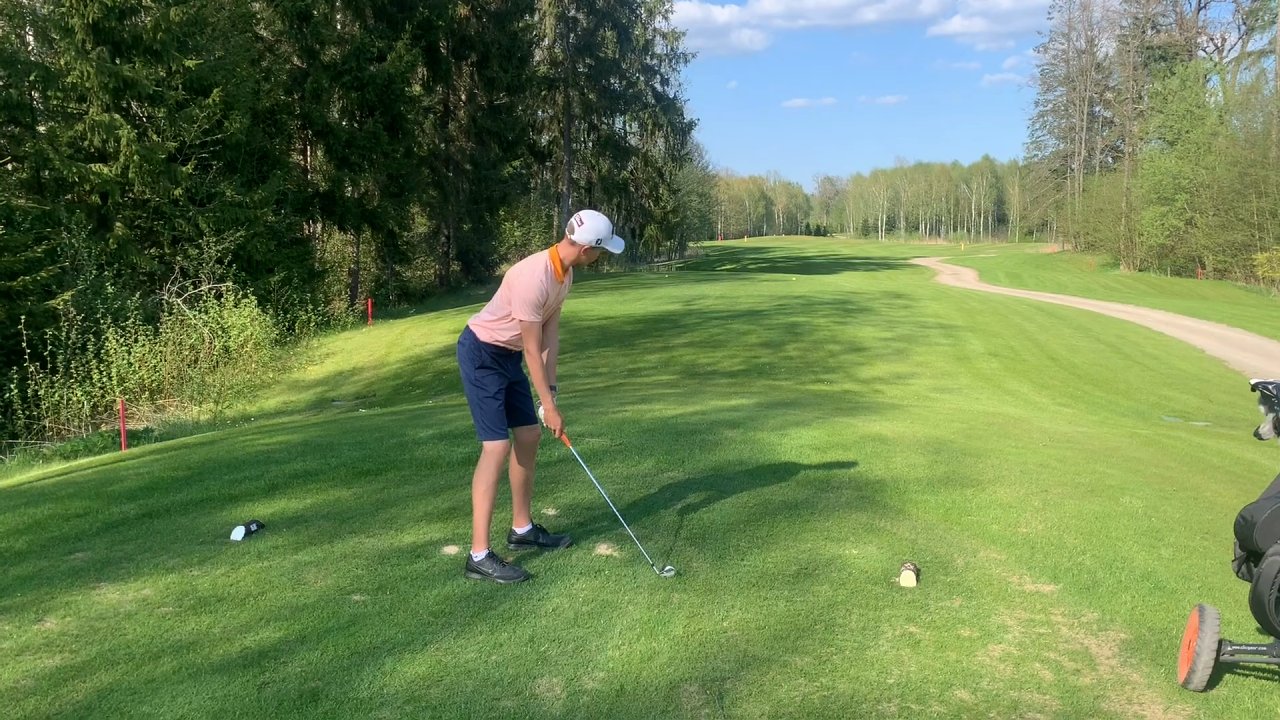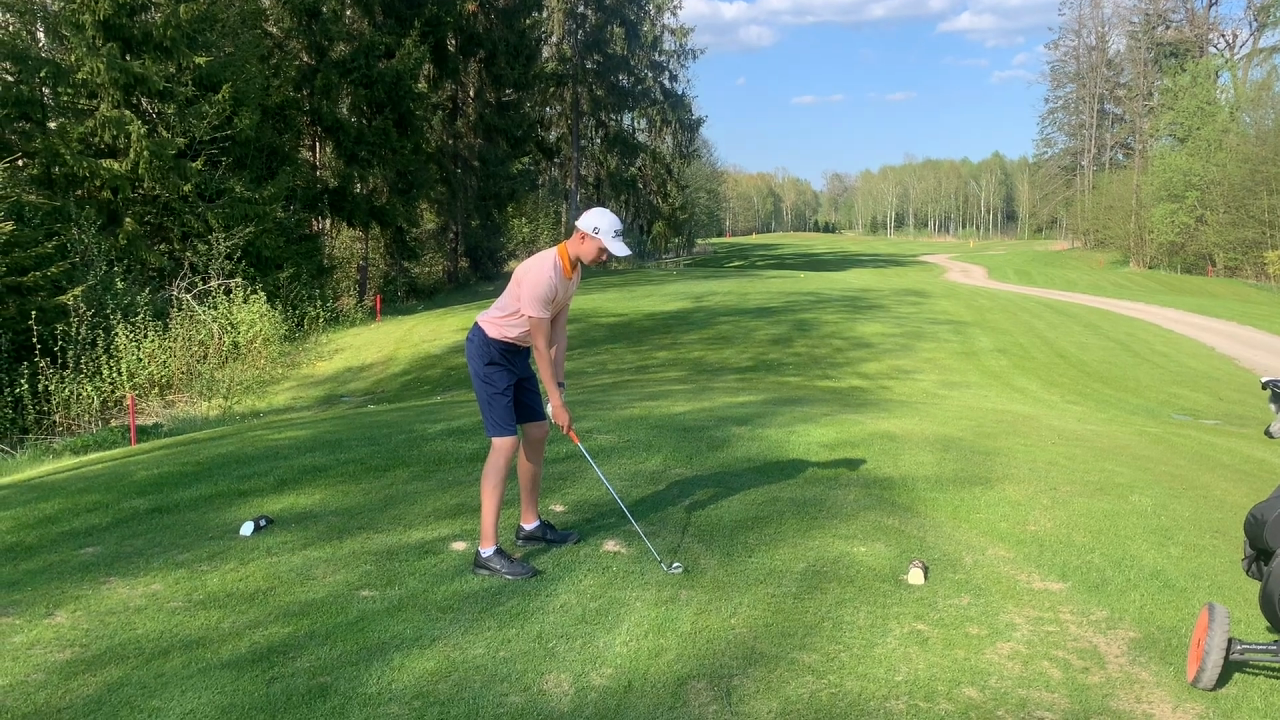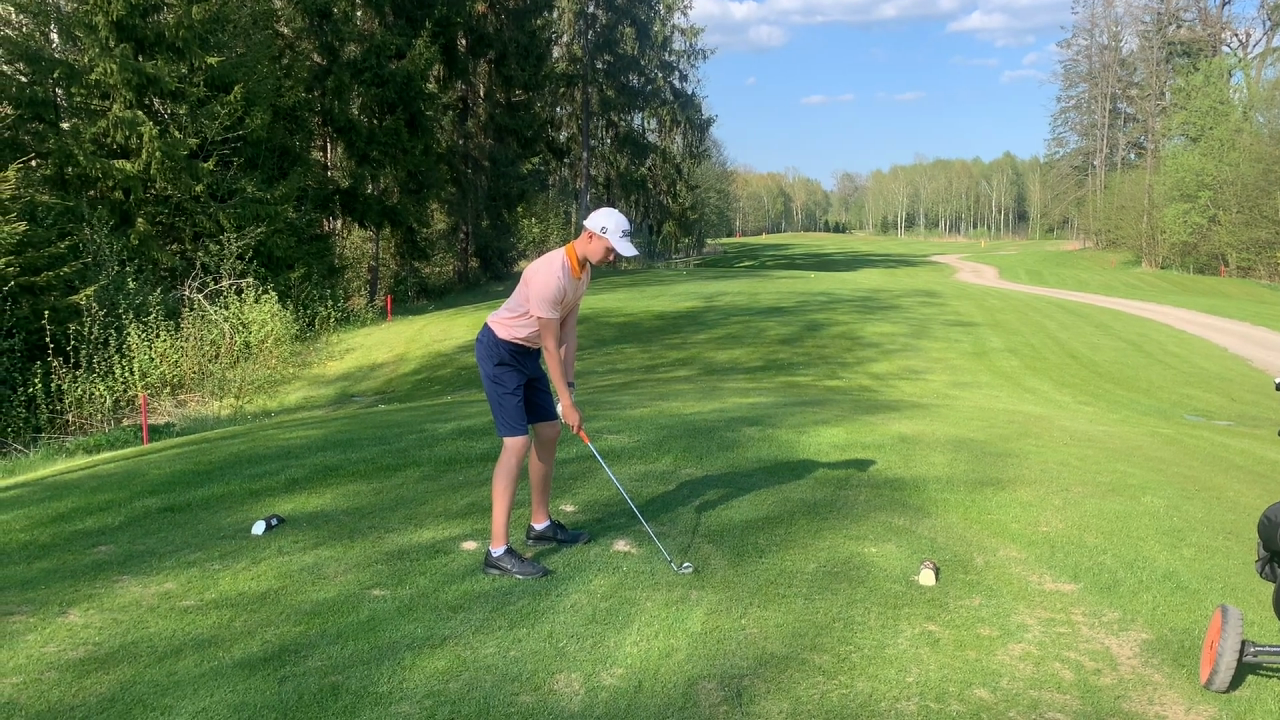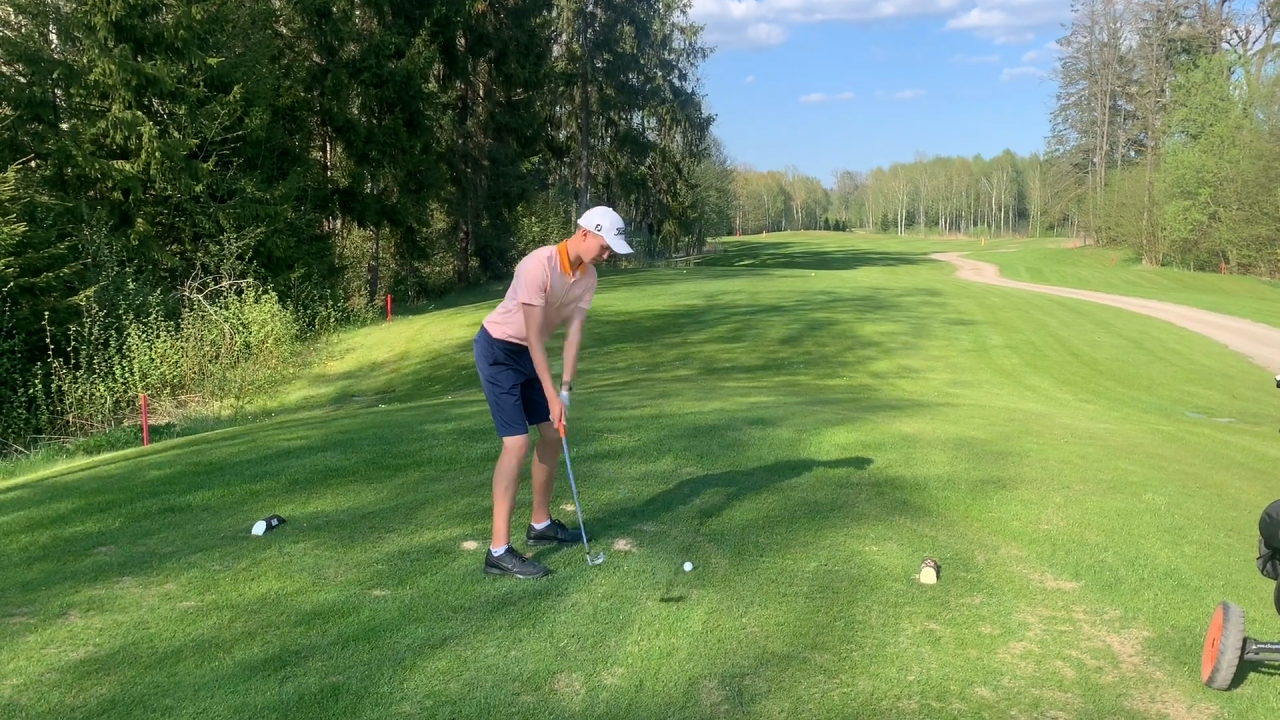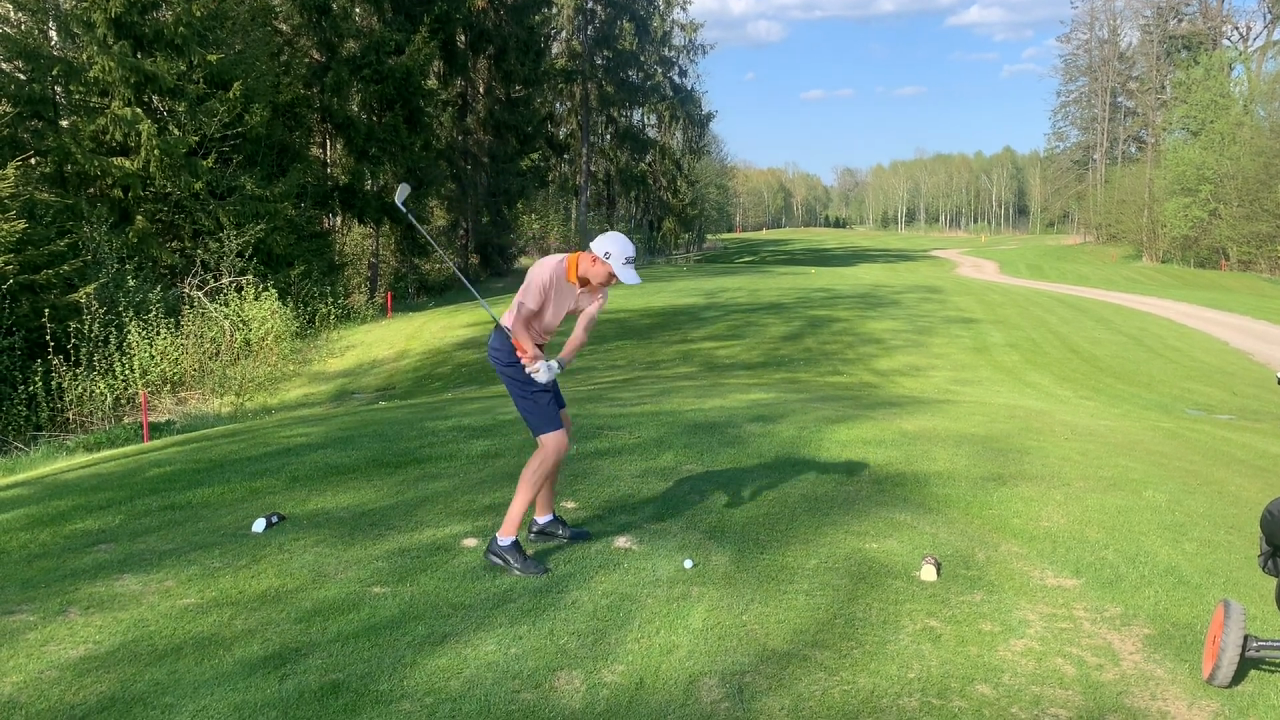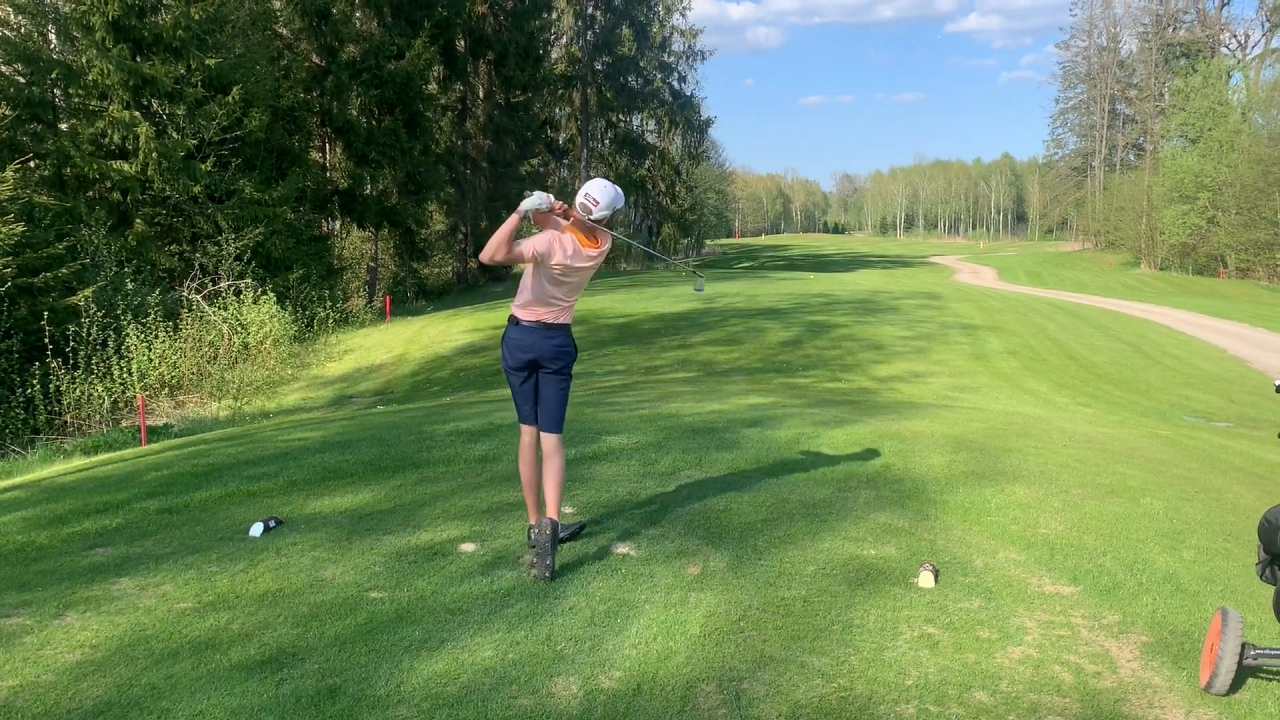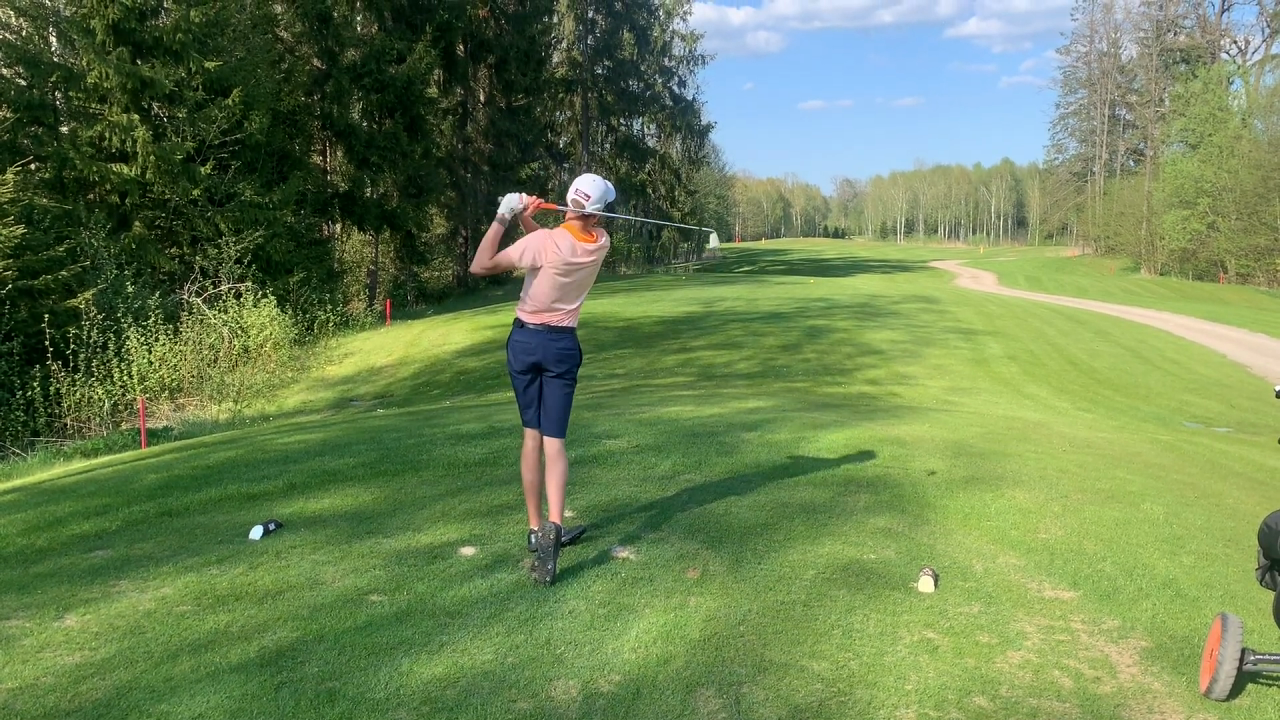
dt=0.7s
person 1, frame 1
left shoulder: (565, 273)
right shoulder: (533, 277)
left elbow: (550, 334)
right elbow: (532, 348)
left wrist: (551, 391)
right wrist: (549, 406)
left hip: (507, 354)
right hip: (481, 353)
left knee: (529, 435)
right knee: (497, 446)
left ankle: (522, 529)
right ankle: (479, 555)
person 1, frame 2
left shoulder: (573, 270)
right shoulder: (542, 273)
left elbow: (558, 331)
right elbow: (541, 344)
left wrist: (559, 387)
right wrist: (557, 402)
left hip: (515, 350)
right hip: (490, 349)
left knee: (537, 431)
right knee: (506, 442)
left ankle: (530, 524)
right ankle: (487, 551)
person 1, frame 3
left shoulder: (583, 270)
right shoulder: (550, 274)
left elbow: (568, 331)
right elbow: (551, 345)
left wrist: (569, 388)
right wrist: (567, 402)
left hip: (526, 352)
right hip: (500, 350)
left knee: (548, 431)
right knee: (517, 443)
left ankle: (540, 525)
right ankle: (498, 551)
person 1, frame 4
left shoulder: (588, 277)
right shoulder: (538, 264)
left elbow: (574, 332)
right elbow: (533, 335)
left wrist: (566, 388)
right wrist: (550, 395)
left hip: (527, 352)
right hip: (498, 350)
left knee: (552, 432)
right knee: (517, 443)
left ankle: (541, 524)
right ankle: (499, 551)
person 1, frame 5
left shoulder: (599, 293)
right shoulder: (550, 269)
left elbow: (578, 338)
right elbow: (521, 322)
left wrist: (553, 364)
right wrist: (532, 354)
left hip: (535, 356)
right hip: (514, 352)
left knee: (555, 426)
right knee: (554, 445)
left ankle: (544, 519)
right ankle: (504, 540)
person 1, frame 6
left shoulder: (551, 243)
right shoulder: (603, 244)
left elbow: (490, 256)
right elbow: (561, 223)
left wrist: (524, 211)
right wrist: (540, 211)
left hip: (519, 337)
right hip: (556, 341)
left knee: (528, 432)
right knee: (552, 438)
left ankle: (536, 524)
right ankle: (550, 524)
person 1, frame 7
left shoulder: (543, 242)
right shoulder: (601, 244)
left elbow: (479, 266)
left wrist: (503, 217)
right wrist: (529, 220)
left hip: (524, 340)
right hip: (563, 345)
left knee: (531, 436)
right knee: (554, 441)
left ankle: (536, 529)
right ankle: (553, 527)
